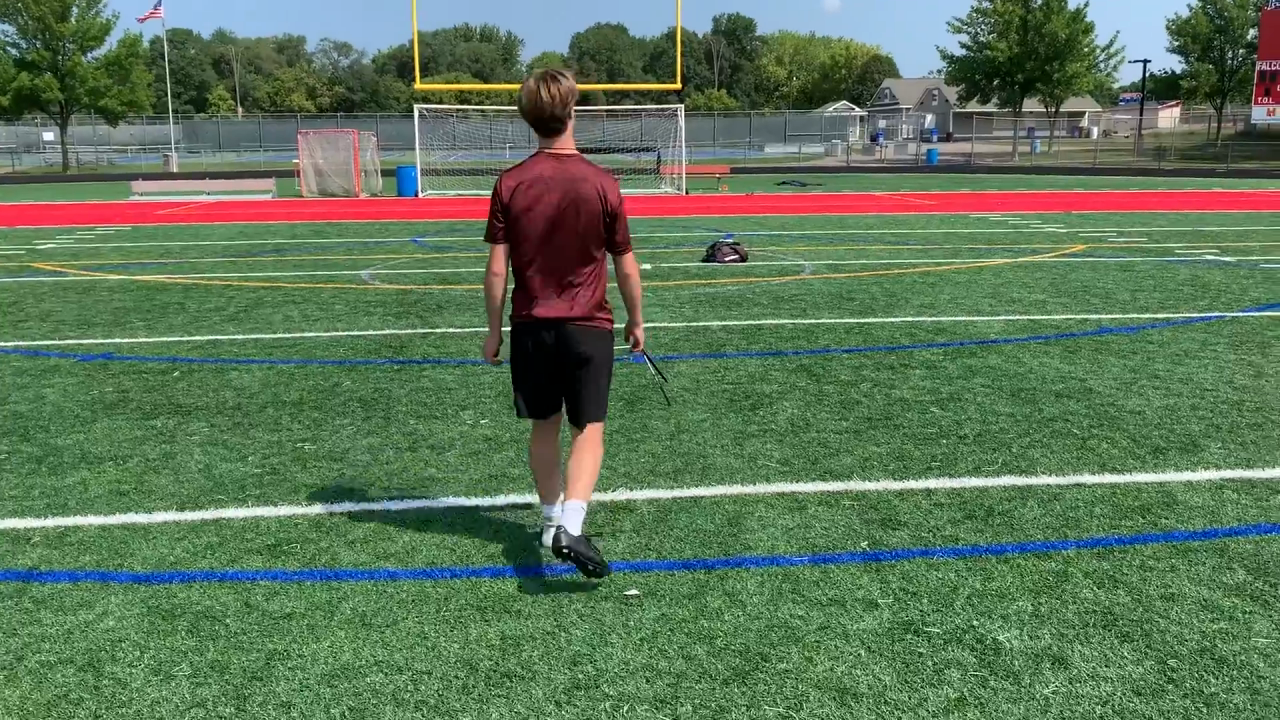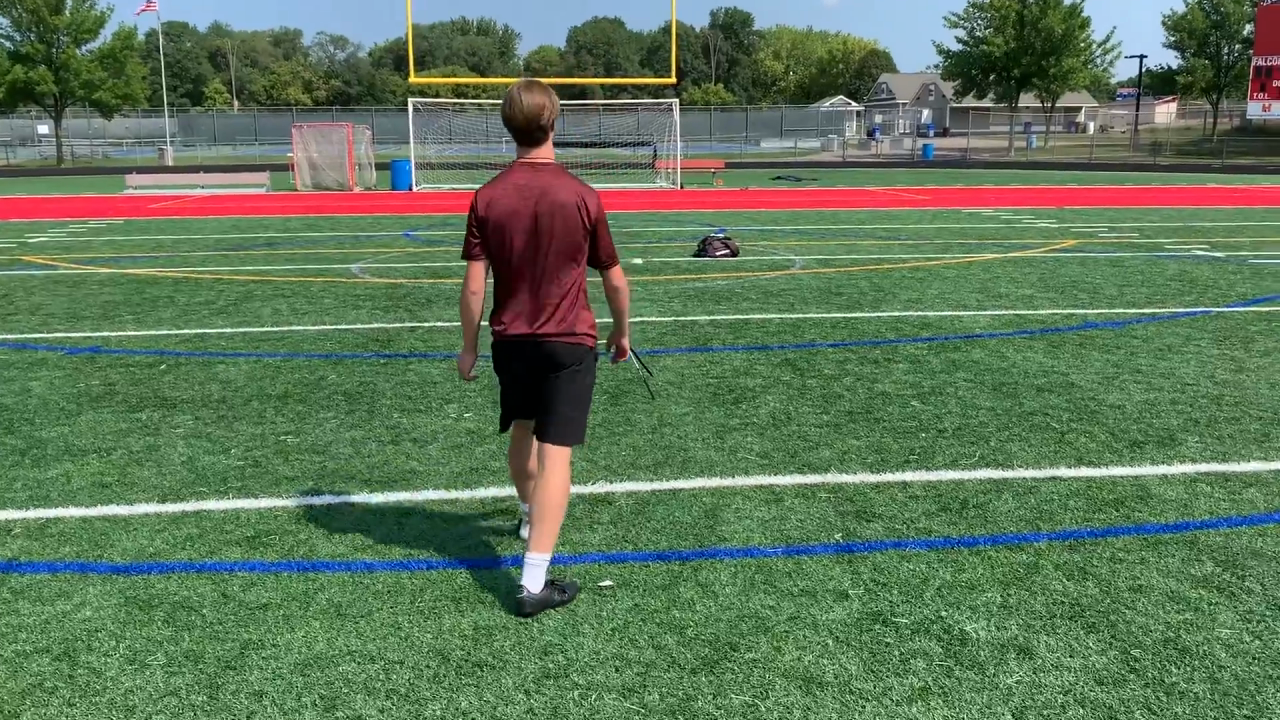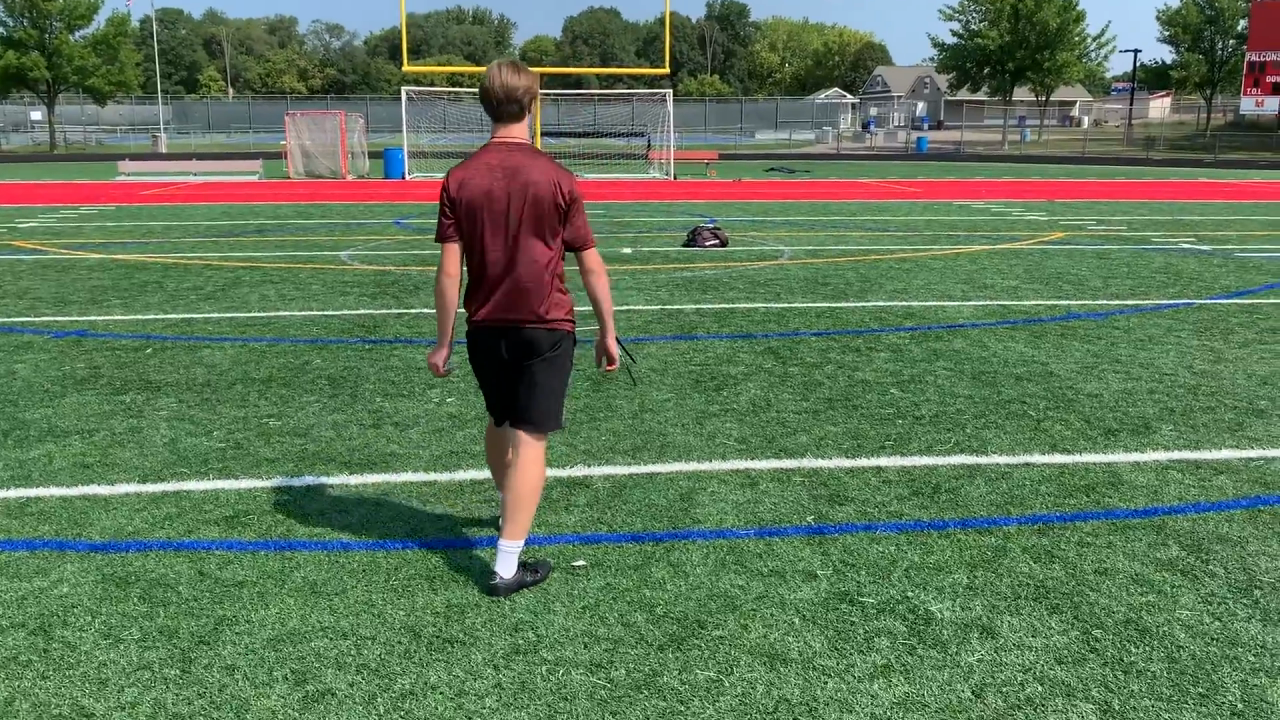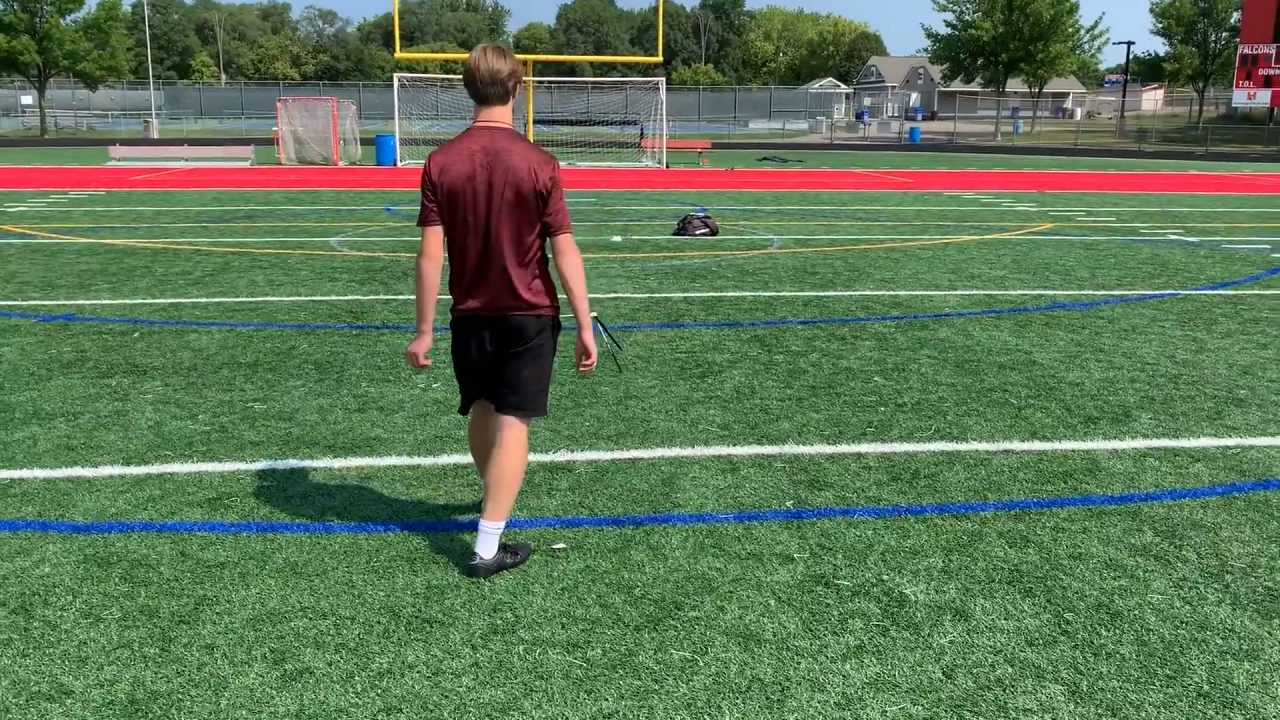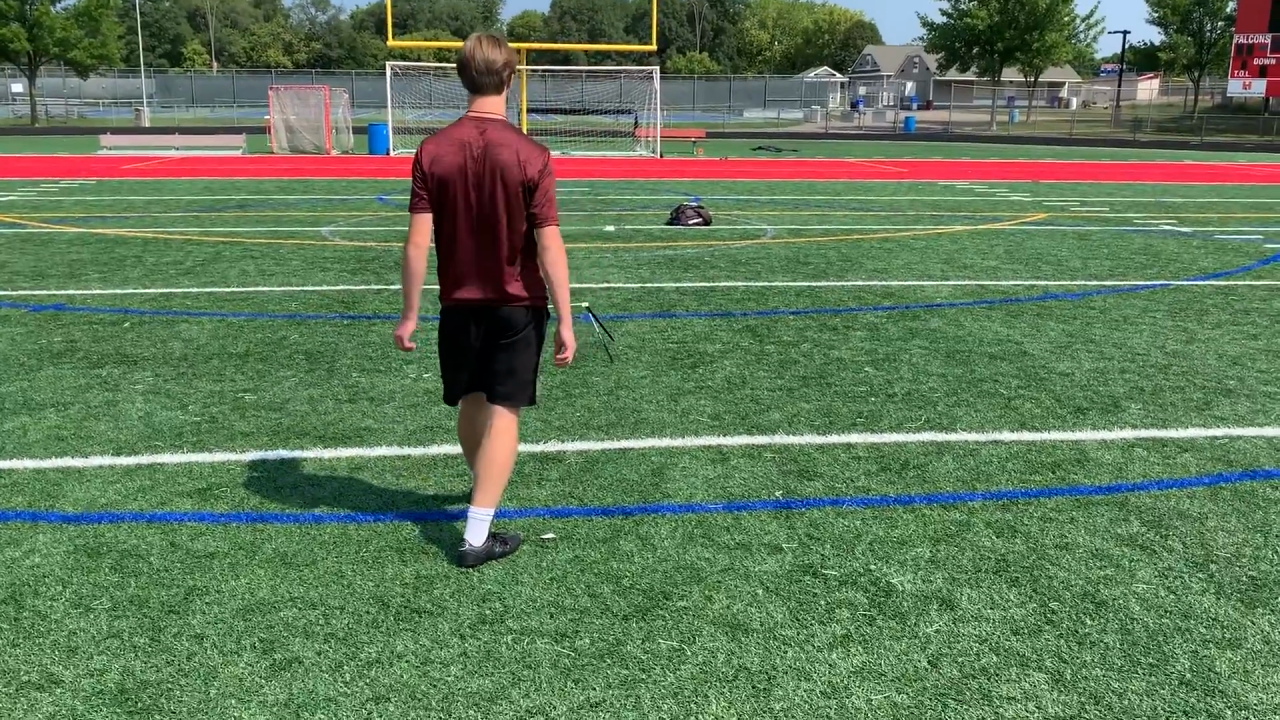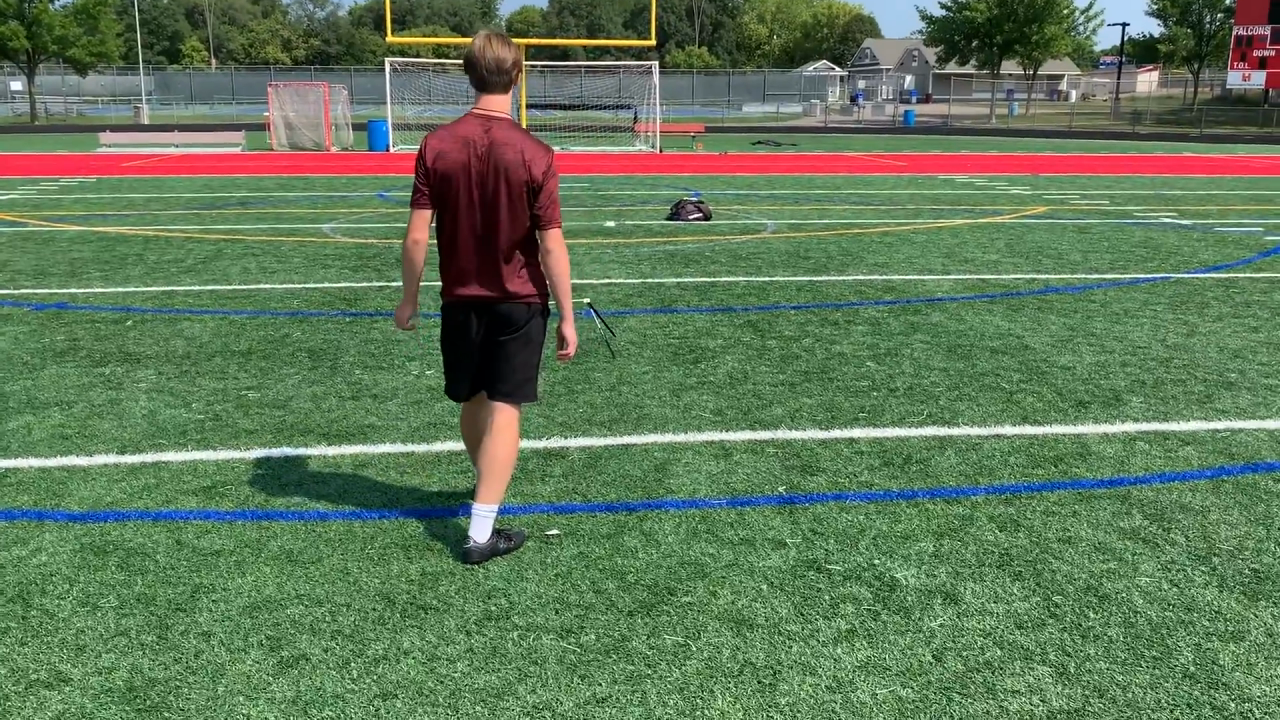
dt=0.2s
person 1, frame 1
left shoulder: (510, 183)
right shoulder: (603, 185)
left elbow: (497, 268)
right elbow: (627, 266)
left wrist: (494, 330)
right wrist: (635, 320)
left hip: (531, 326)
right hip: (588, 326)
left knee: (544, 426)
right knee: (589, 427)
left ankle: (553, 523)
right ankle: (570, 528)
person 1, frame 2
left shoulder: (487, 197)
right shoulder: (582, 197)
left elbow: (474, 285)
right elbow: (615, 279)
left wrist: (468, 348)
right wrist: (622, 331)
left hip: (511, 340)
right hip: (569, 341)
left knee: (522, 429)
right knee: (556, 453)
left ankle: (531, 516)
right ankle: (533, 582)
person 1, frame 3
left shoulder: (460, 178)
right shoulder: (558, 179)
left elbow: (449, 271)
right elbow: (591, 264)
left wrist: (443, 342)
right wrist: (607, 332)
left hip: (485, 327)
right hip: (546, 327)
left knee: (501, 424)
right knee: (529, 440)
left ankle: (508, 509)
right ankle: (506, 567)
person 1, frame 4
left shoulder: (441, 162)
right shoulder: (539, 163)
left elbow: (431, 255)
right elbow: (565, 251)
left wrist: (424, 330)
right wrist: (585, 325)
left hip: (470, 314)
right hip: (529, 314)
left knee: (482, 412)
right knee: (512, 424)
left ankle: (492, 496)
right ankle: (487, 547)
person 1, frame 5
left shoulder: (433, 149)
right shoulder: (531, 154)
left elbow: (417, 243)
right elbow: (549, 244)
left wrist: (409, 314)
right wrist: (564, 320)
left hip: (459, 305)
right hip: (518, 306)
left knee: (471, 403)
right knee: (503, 414)
left ankle: (482, 487)
right ankle: (477, 535)
person 1, frame 6
left shoulder: (437, 145)
right shoulder: (535, 154)
left elbow: (416, 237)
right elbow: (552, 246)
left wrist: (408, 300)
right wrist: (567, 318)
left hip: (460, 301)
right hip: (519, 302)
left knee: (473, 402)
right knee: (504, 410)
left ankle: (485, 487)
right ankle: (481, 532)
